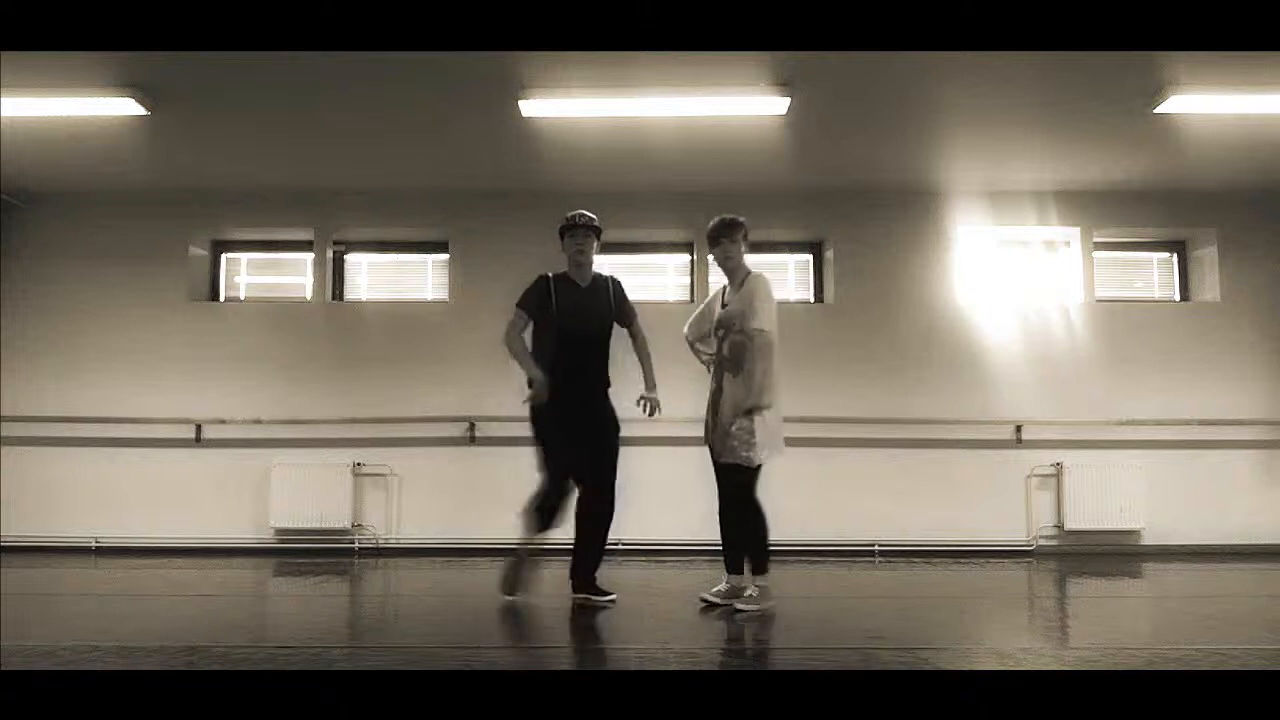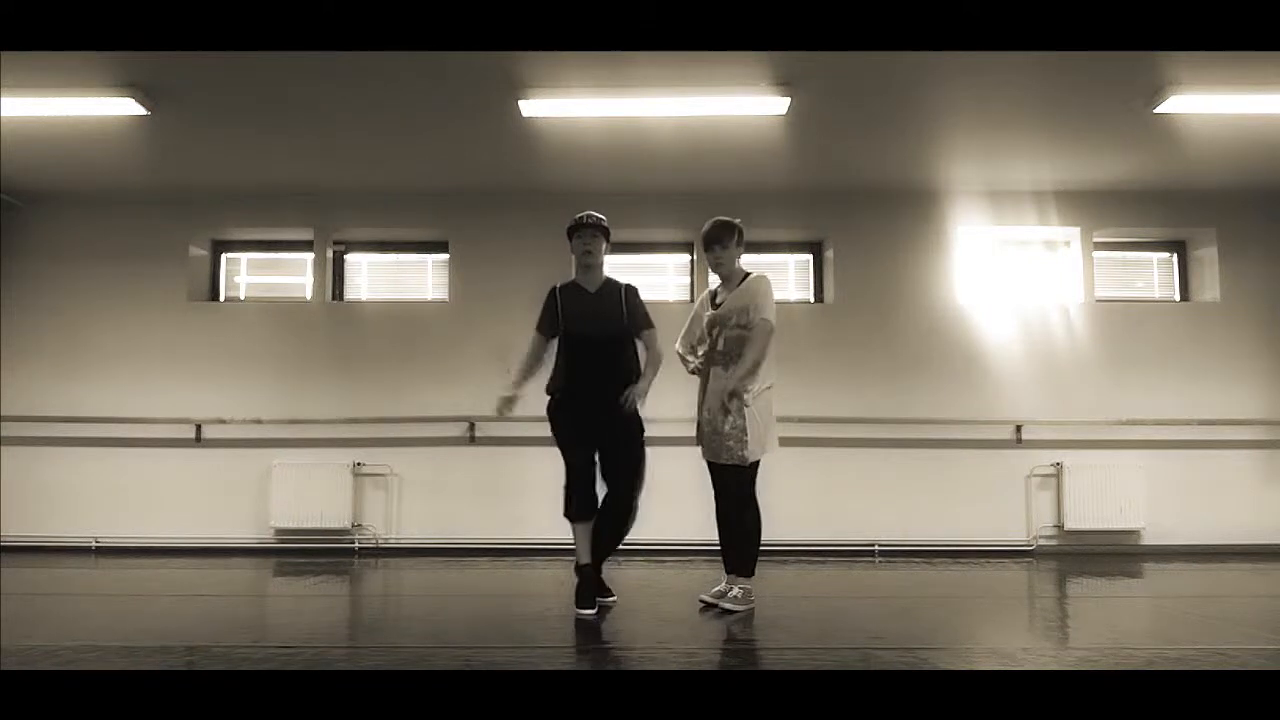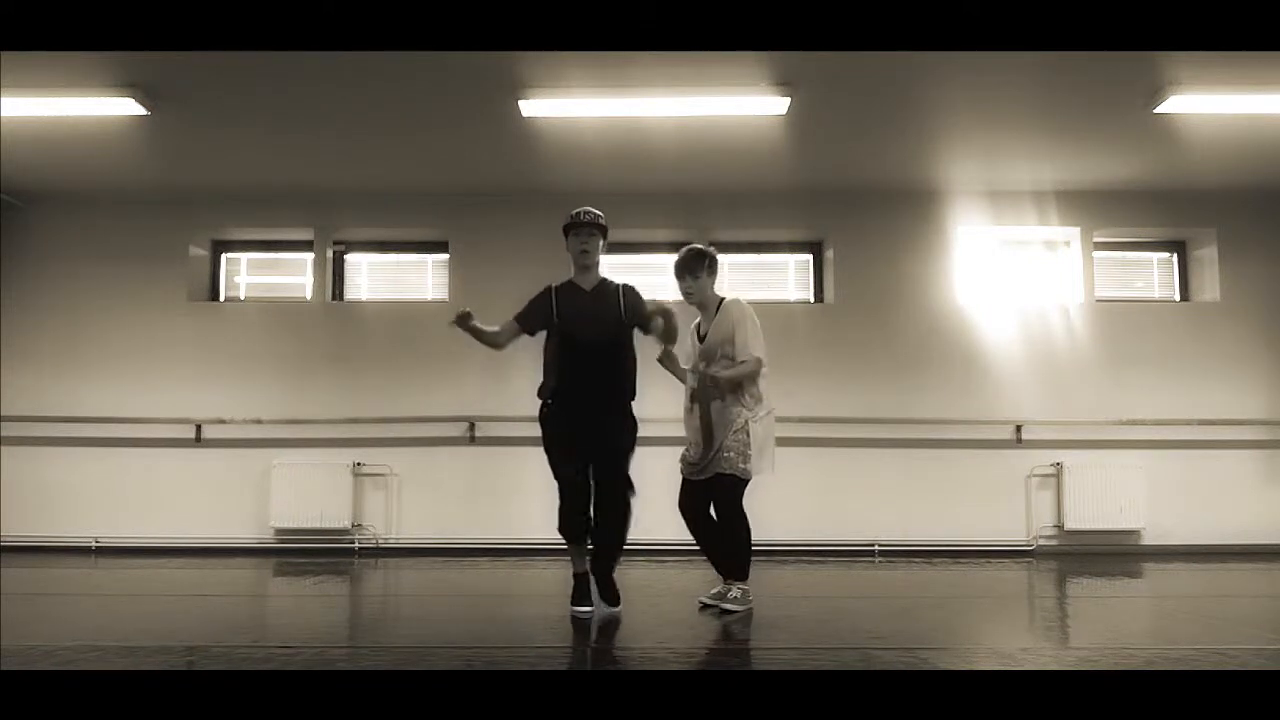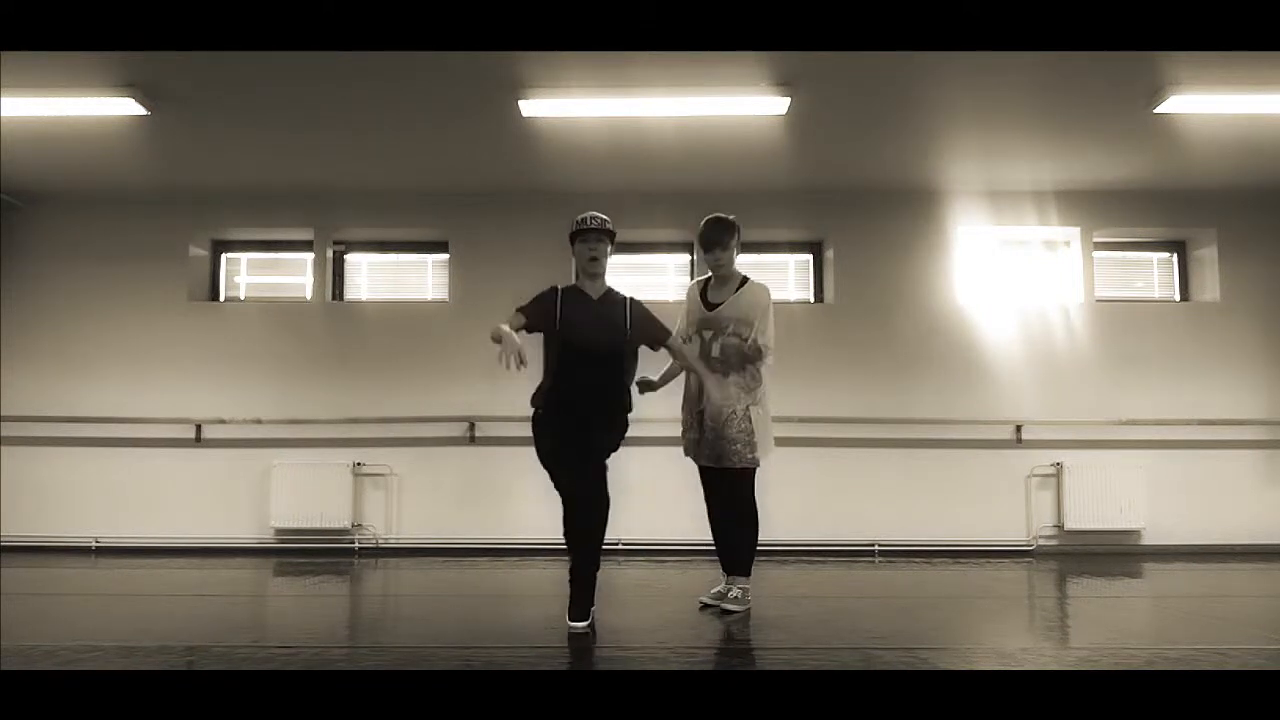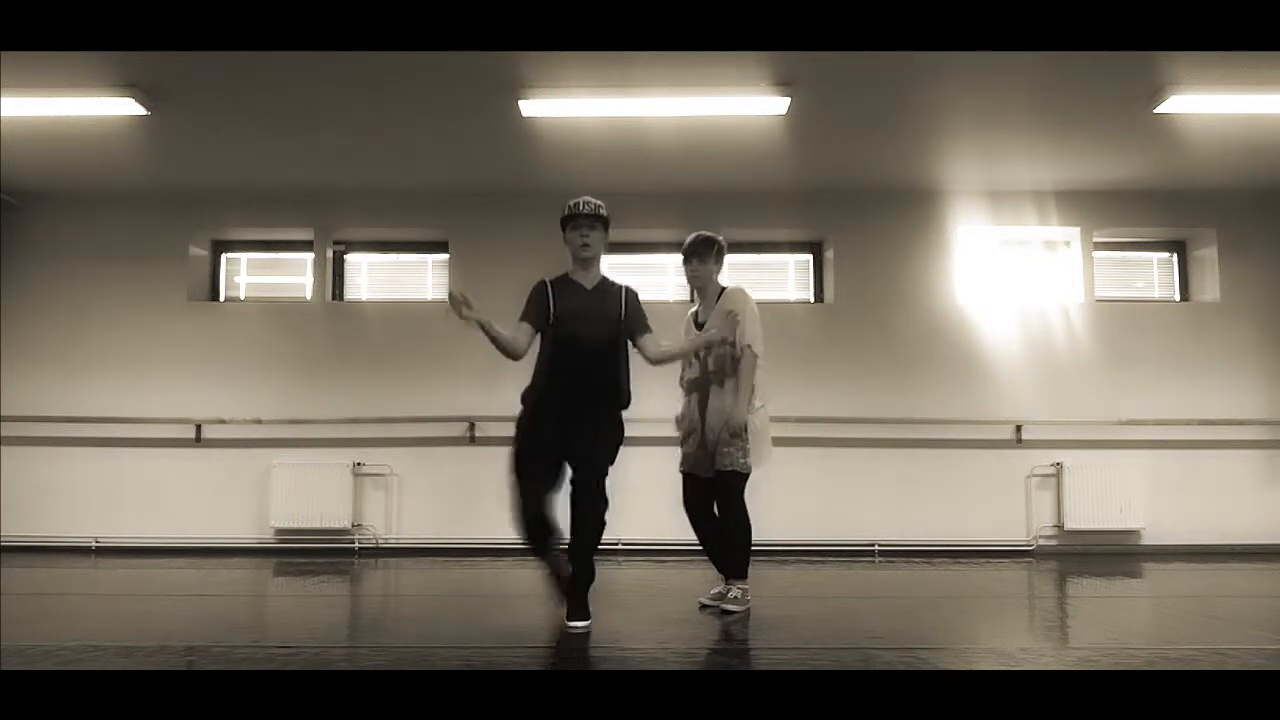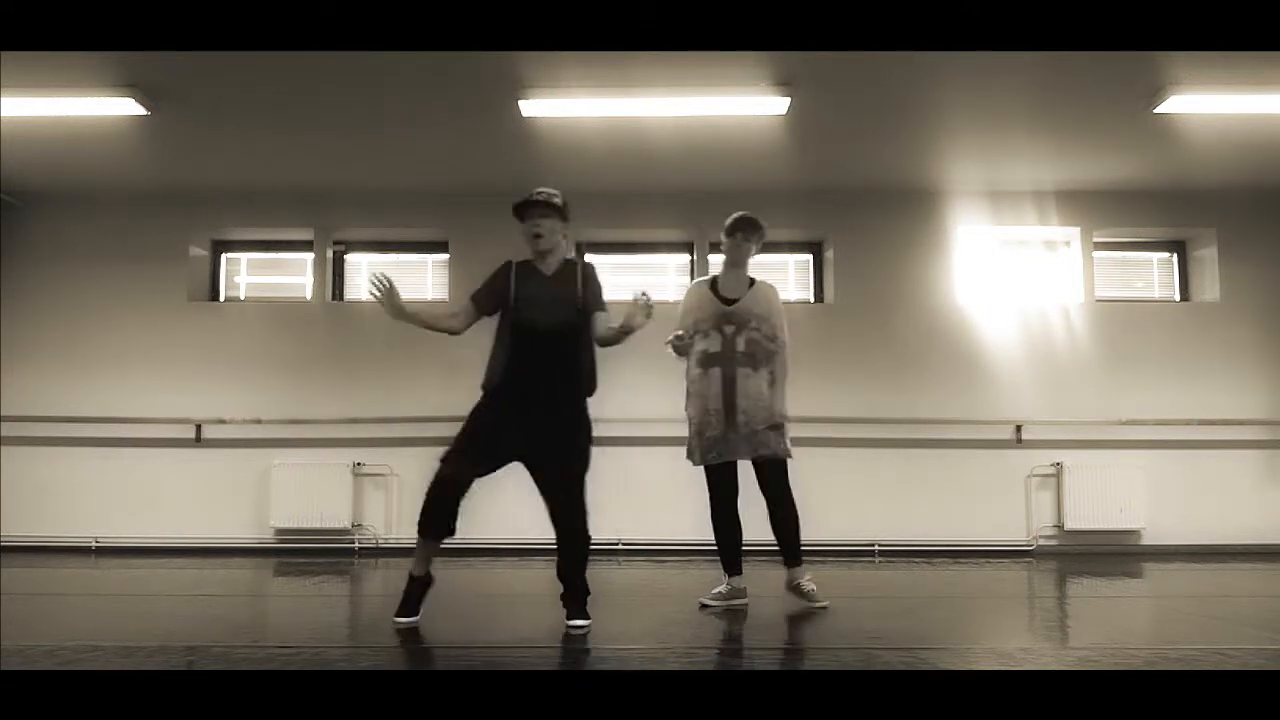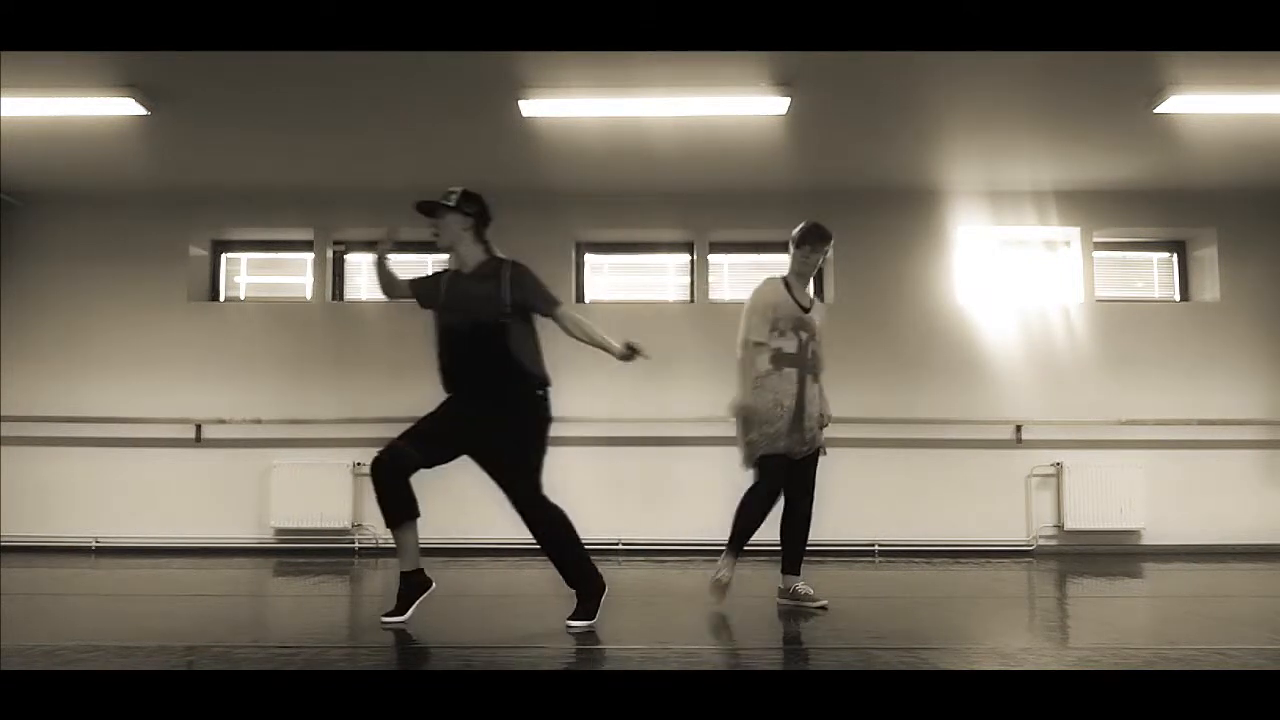
dt=0.7s
person 1, frame 1
left shoulder: (610, 289)
right shoulder: (546, 286)
left elbow: (637, 336)
right elbow: (512, 334)
left wrist: (650, 386)
right wrist: (534, 374)
left hip: (595, 401)
right hip: (553, 401)
left knee: (600, 491)
right knee: (559, 481)
left ankle: (583, 577)
right ankle: (521, 556)
person 1, frame 2
left shoulder: (626, 295)
right shoulder: (558, 296)
left elbow: (654, 348)
right elbow: (539, 349)
left wrist: (643, 383)
right wrist: (516, 385)
left hip: (618, 407)
right hip: (571, 405)
left knee: (624, 492)
right knee: (580, 476)
left ankle: (591, 569)
right ankle: (584, 574)
person 1, frame 3
left shoulder: (625, 296)
right shoulder: (552, 298)
left elbow: (669, 339)
right elbow: (500, 339)
left wrist: (664, 318)
right wrist: (471, 325)
left hip: (613, 412)
right hip: (563, 412)
left knee: (615, 488)
right knee: (574, 492)
left ankle: (603, 569)
right ankle: (580, 577)
person 1, frame 4
left shoulder: (628, 310)
right shoulder: (554, 301)
left elbow: (677, 347)
right elbow: (508, 322)
right wrist: (508, 333)
left hip: (605, 419)
right hip: (556, 417)
left knee: (586, 495)
right knee: (583, 496)
left ankle: (580, 593)
right ankle: (582, 589)
person 1, frame 5
left shoulder: (623, 297)
right shoulder: (546, 292)
left elbow: (653, 352)
right elbow: (516, 348)
left wrist: (711, 338)
right wrist: (481, 321)
left hip: (599, 418)
right hip: (545, 415)
left knee: (589, 496)
right knee: (532, 504)
left ankle: (577, 593)
right ankle: (562, 570)
person 1, frame 6
left shoulder: (582, 275)
right shoulder: (509, 275)
left elbow: (602, 334)
right elbow: (455, 322)
left wrist: (627, 327)
right wrist: (406, 314)
left hip: (563, 412)
right hip: (506, 405)
left knee: (567, 504)
right knee: (450, 483)
left ankle: (576, 601)
right ankle: (419, 577)
person 1, frame 7
left shoulder: (512, 275)
right shoulder: (444, 283)
left elbow: (567, 319)
right elbow: (393, 291)
left wrist: (614, 347)
right wrist: (381, 256)
left hip: (516, 408)
right hip: (465, 406)
left knee: (528, 499)
right knee: (389, 465)
left ankle: (589, 590)
right ankle: (412, 577)
person 2, frame 1
left shoulder: (757, 285)
right shoulder: (718, 296)
left elbow: (763, 340)
right elbow: (692, 333)
left wrist: (757, 395)
right wrist: (708, 359)
left hip: (749, 409)
right hip: (721, 406)
left knee: (744, 493)
right knee: (727, 498)
left ankle: (760, 583)
right ankle: (734, 579)
person 2, frame 2
left shoulder: (757, 285)
right shoulder: (706, 299)
left elbow: (764, 331)
right elbow: (685, 346)
left wrist: (737, 379)
right wrist: (694, 364)
left hip: (744, 402)
right hip: (711, 404)
left knee: (742, 494)
right knee: (723, 496)
left ankle: (745, 583)
right ankle: (731, 579)
person 2, frame 3
left shoulder: (737, 311)
right shoulder: (695, 329)
left elbow: (755, 364)
left wrist: (724, 374)
right wrist: (673, 367)
left hip: (742, 423)
right hip: (705, 430)
left knee: (727, 501)
right knee: (691, 504)
left ankle: (741, 585)
right ankle: (728, 579)
person 2, frame 4
left shoulder: (757, 294)
right shoulder: (695, 291)
left elbow: (764, 352)
left wrist: (752, 351)
right wrist: (659, 382)
left hip: (740, 407)
right hip: (701, 408)
left knee: (739, 495)
right knee: (715, 496)
left ankle: (742, 583)
right ankle: (729, 578)
person 2, frame 5
left shoulder: (737, 299)
right shoulder: (691, 318)
left elbow: (750, 353)
left wrist: (740, 406)
right wrist: (684, 413)
left hip: (737, 419)
right hip: (701, 423)
left knee: (729, 497)
right knee: (695, 502)
left ankle: (740, 584)
right ankle: (728, 579)
person 2, frame 6
left shoulder: (767, 294)
right shoulder: (698, 291)
left elbow: (779, 350)
right elbow: (685, 343)
left wrist: (779, 399)
right wrist: (678, 342)
left hip: (758, 405)
right hip: (710, 406)
left knee: (778, 489)
right knee: (722, 495)
left ankle: (797, 573)
right ankle: (734, 581)
person 2, frame 7
left shoulder: (816, 307)
right shoulder: (769, 290)
right elbow: (750, 343)
left wrist: (822, 402)
right wrist: (744, 391)
left hip: (804, 410)
right hip: (768, 403)
left knee: (802, 495)
right knee: (769, 483)
left ankle: (791, 581)
right ankle: (730, 557)
